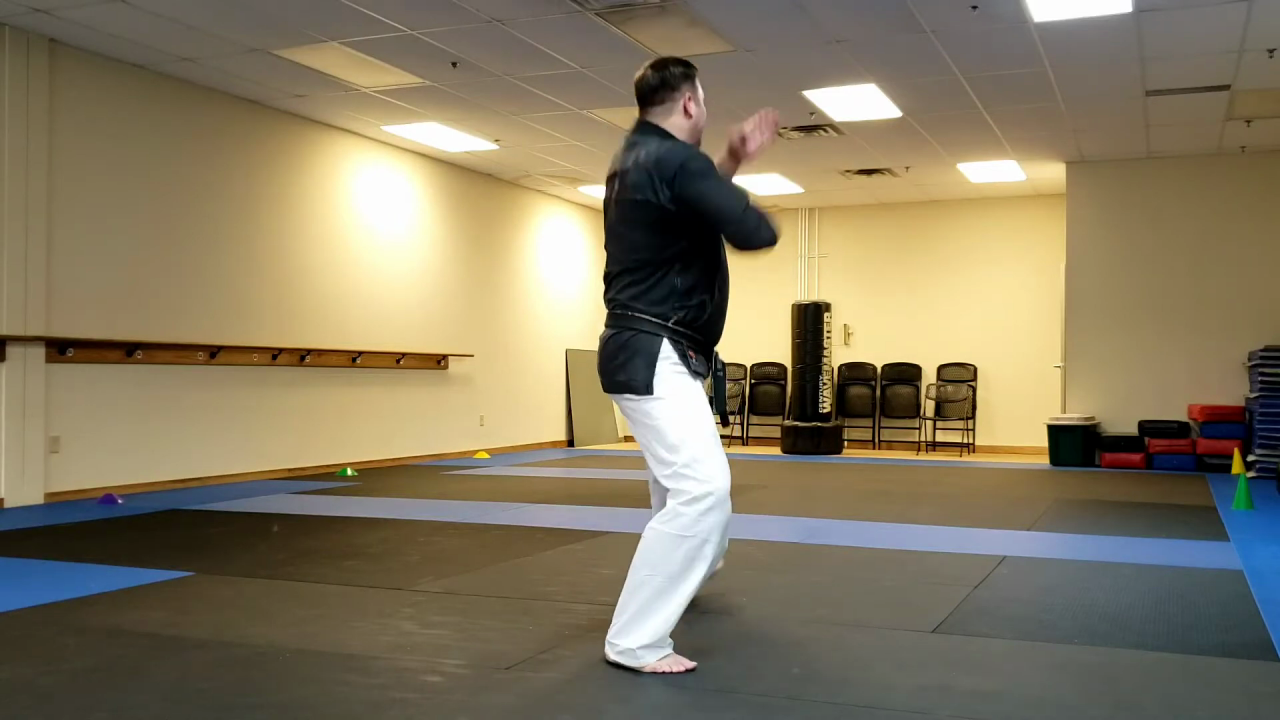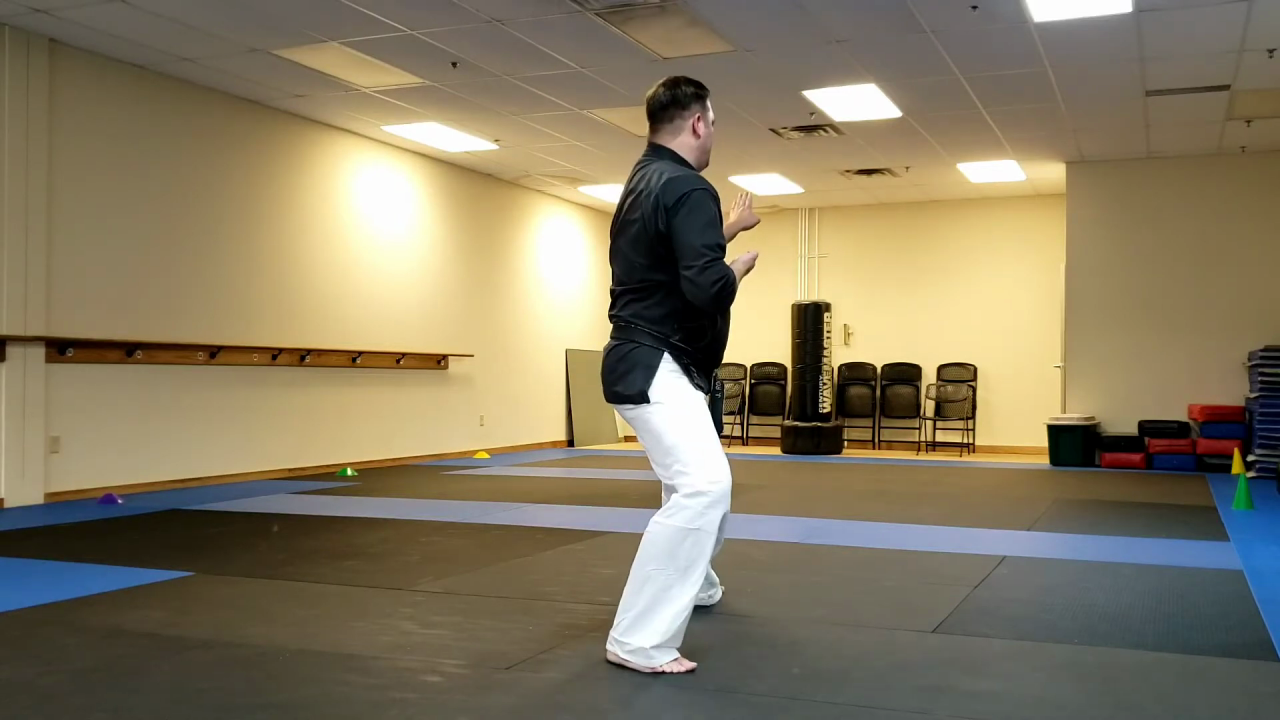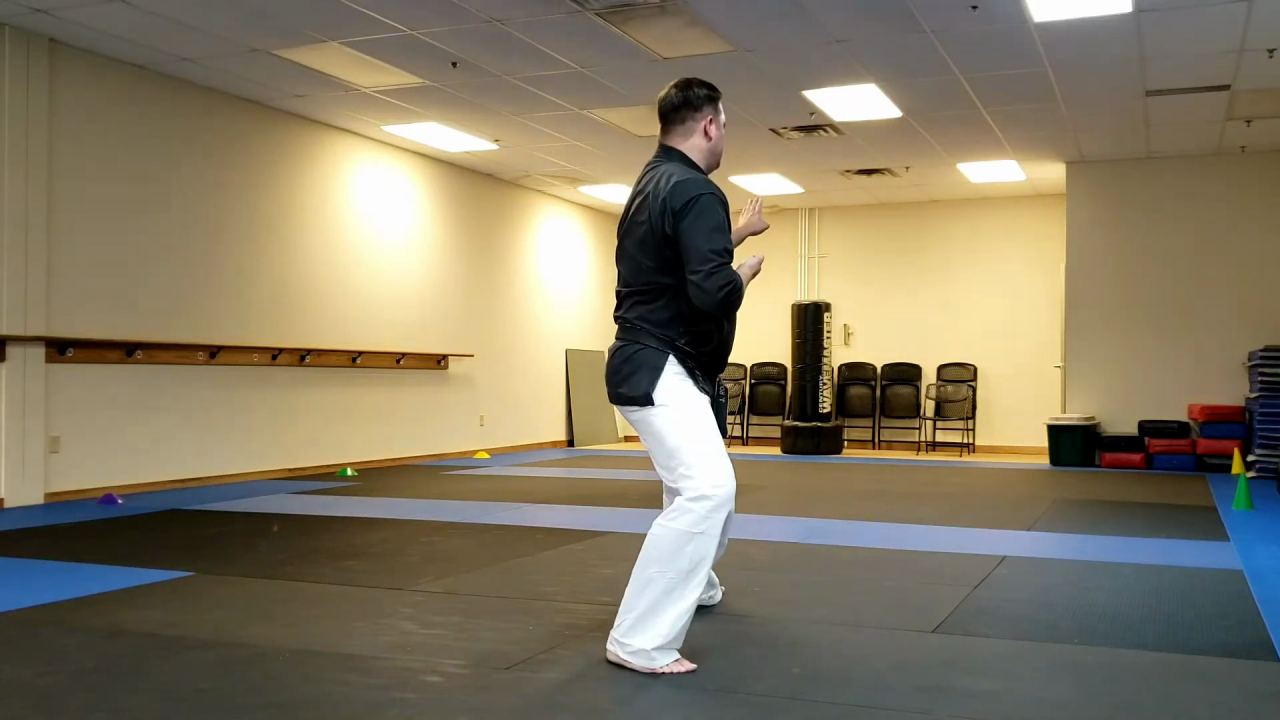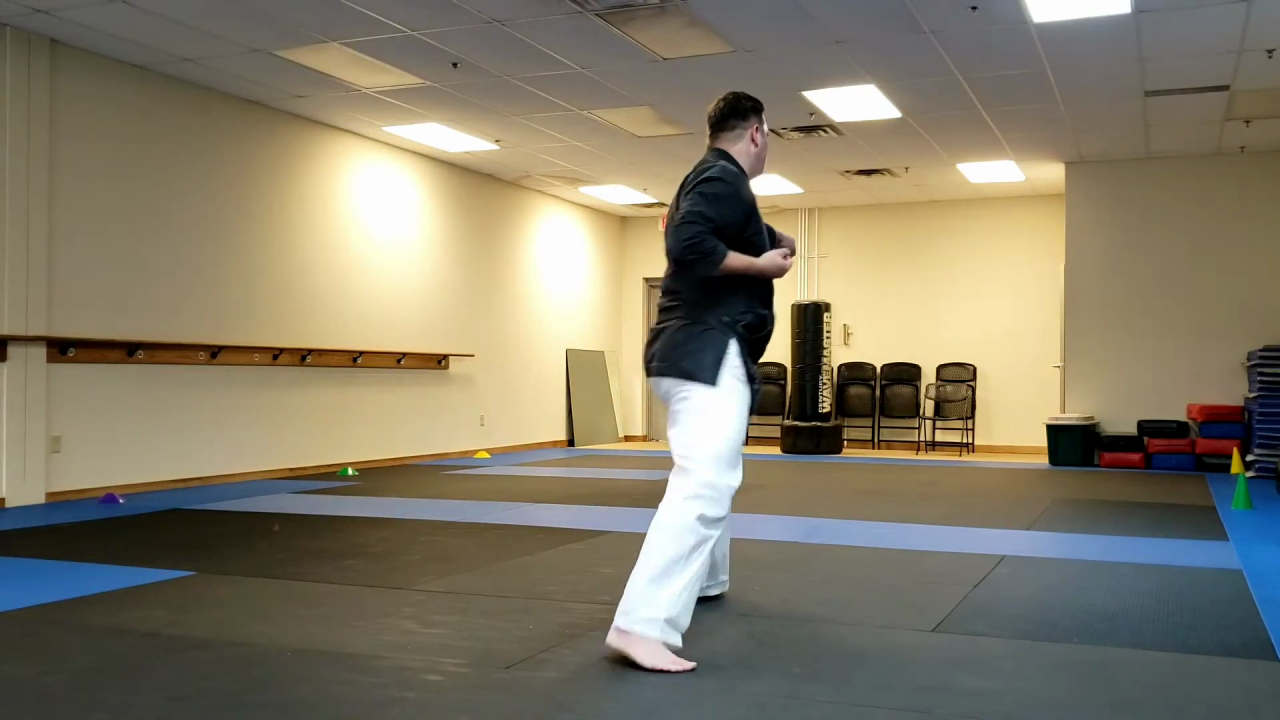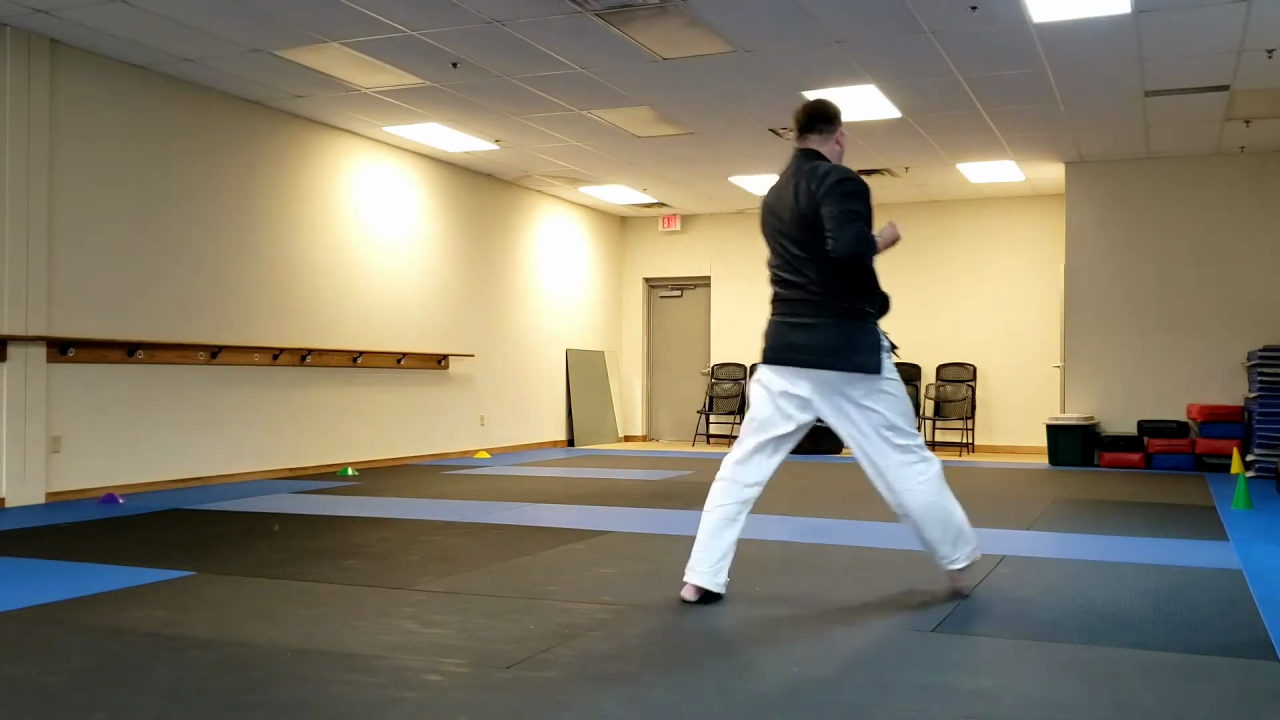
dt=0.5s
person 1, frame 1
left shoulder: (636, 160)
right shoulder: (675, 162)
right elbow: (752, 229)
left wrist: (734, 156)
right wrist: (763, 220)
left hip: (646, 350)
right hip: (653, 355)
left knee: (683, 475)
right knee: (702, 490)
left ankle: (683, 571)
right ankle: (635, 639)
person 1, frame 2
left shoulder: (644, 182)
right shoulder: (687, 188)
right elbow: (707, 288)
left wrist: (728, 229)
right wrist: (740, 264)
left hip: (645, 360)
right hip: (657, 367)
left knee: (694, 482)
right knee: (702, 488)
left ankle: (694, 584)
right ankle: (638, 640)
person 1, frame 3
left shoulder: (657, 181)
right shoulder: (693, 190)
right elbow: (714, 290)
left wrist: (739, 232)
right wrist: (747, 268)
left hip: (656, 362)
right hip: (660, 368)
left knee: (698, 485)
right knee: (707, 491)
left ankle: (694, 585)
right ankle: (639, 641)
person 1, frame 4
left shoulder: (717, 181)
right shoulder: (721, 178)
right elbow: (686, 247)
left wrist: (770, 248)
right wrist: (761, 264)
left hip: (696, 349)
right hip: (708, 351)
left knee: (710, 473)
right knee: (704, 483)
left ankle: (705, 579)
right ankle: (642, 624)
person 1, frame 5
left shoulder: (775, 195)
right shoulder: (839, 181)
right elbow: (845, 251)
left wrist: (866, 241)
right wrist: (881, 240)
left hip: (785, 347)
right hip: (845, 345)
left knee: (745, 463)
right knee: (904, 456)
left ankle: (702, 576)
right ankle: (958, 558)
